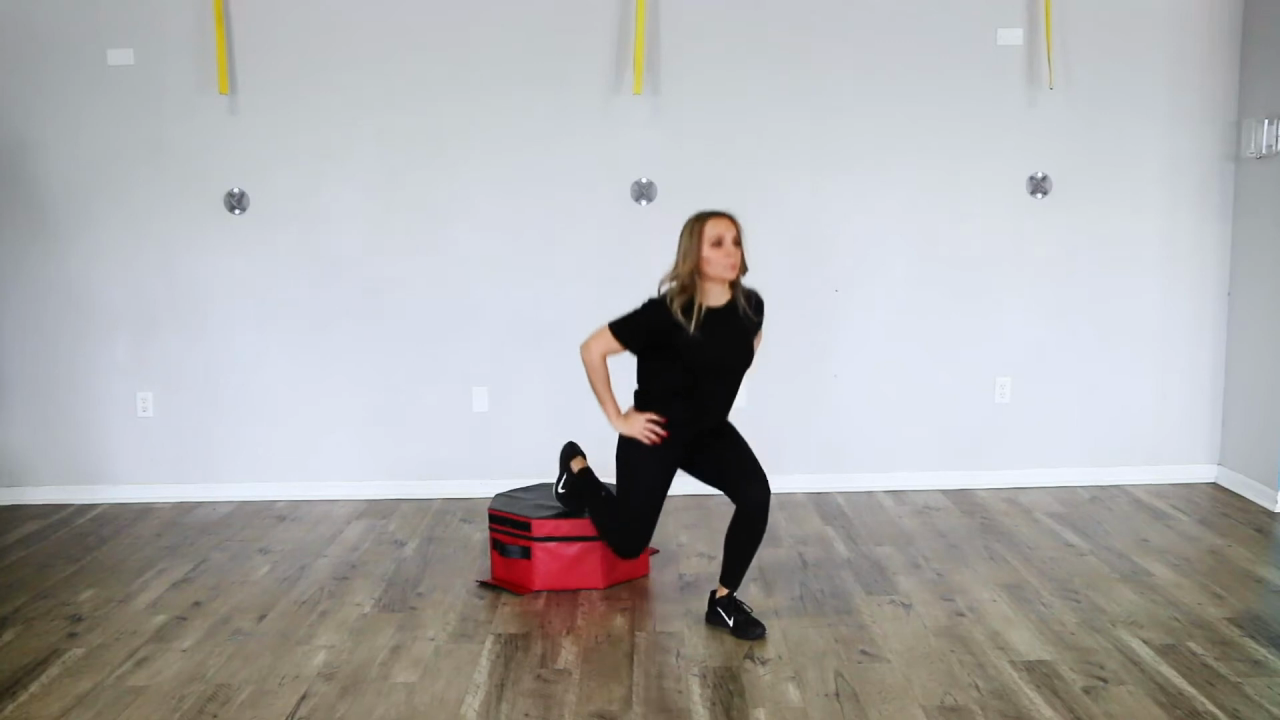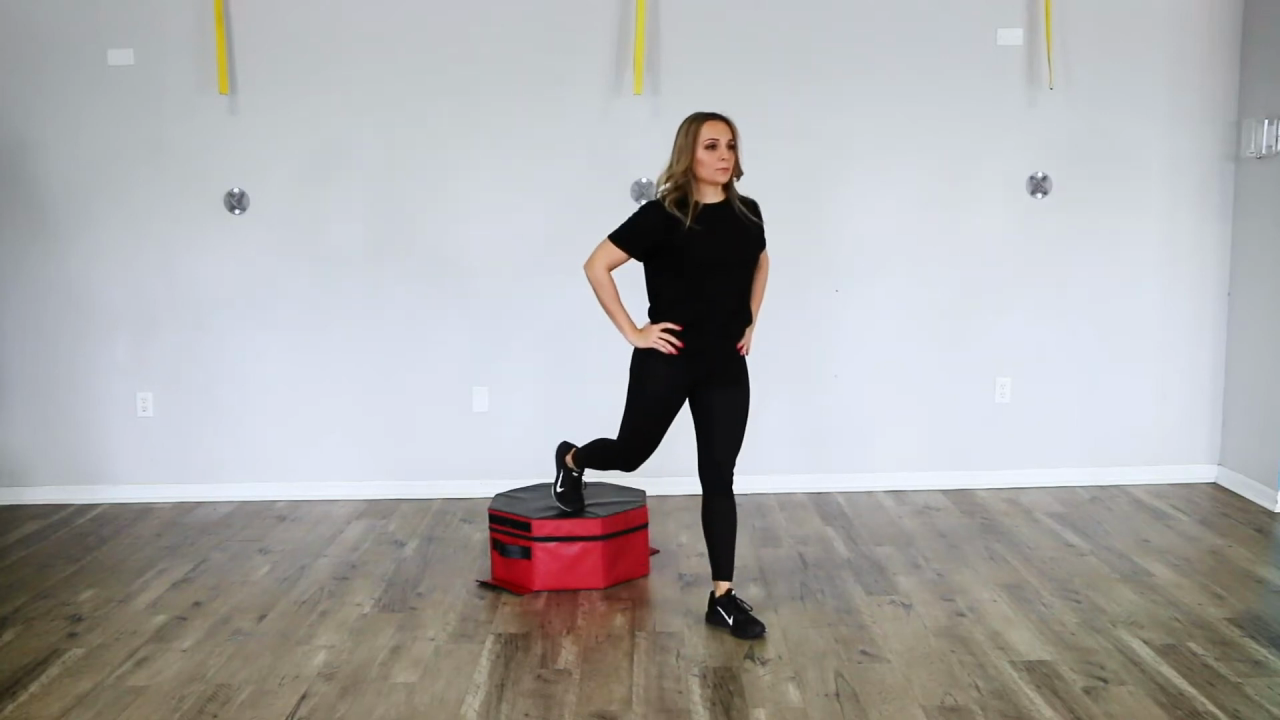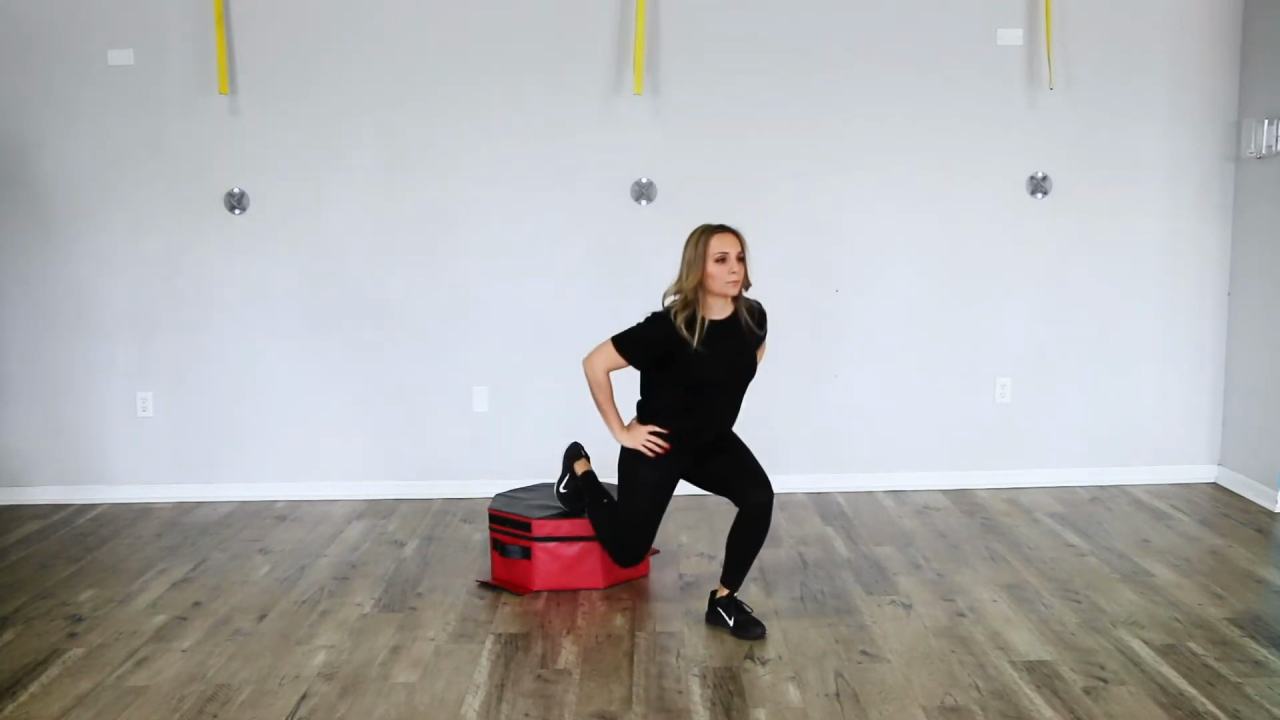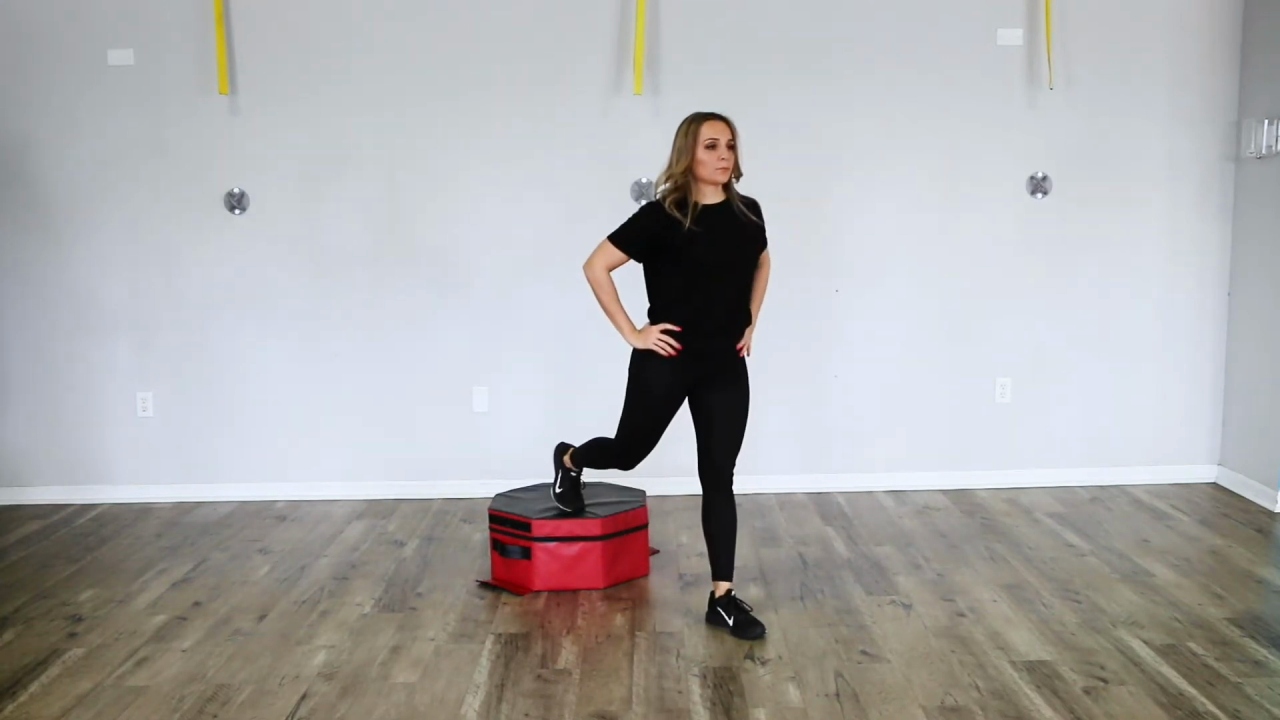
dt=1s
person 1, frame 1
left shoulder: (750, 305)
right shoulder: (666, 313)
right elbow: (593, 350)
right wrist: (617, 418)
left hip: (710, 433)
right hip: (655, 437)
left knee: (756, 496)
right knee: (628, 542)
left ankle: (724, 600)
right ankle: (576, 468)
person 1, frame 2
left shoulder: (746, 213)
right shoulder: (663, 215)
left elbow: (759, 265)
right elbow: (596, 266)
left wrist: (750, 323)
right wrist: (632, 332)
left hip: (726, 365)
right hip: (668, 360)
left knee: (719, 478)
right knee: (631, 452)
left ankle: (723, 598)
right ankle: (570, 461)
person 1, frame 3
left shoulder: (753, 317)
right shoulder: (669, 328)
right elbow: (595, 364)
right wrist: (620, 430)
left hip: (713, 443)
right hip: (658, 447)
left knee: (759, 499)
right knee: (628, 551)
left ankle: (724, 599)
right ankle: (580, 467)
person 1, frame 4
left shoulder: (747, 213)
right shoulder: (662, 216)
left elbow: (761, 265)
right elbow: (596, 267)
left wrist: (751, 323)
right wrist: (631, 333)
left hip: (725, 366)
right hip: (667, 361)
left knee: (719, 478)
right knee: (629, 451)
left ankle: (723, 597)
right ankle: (569, 461)
